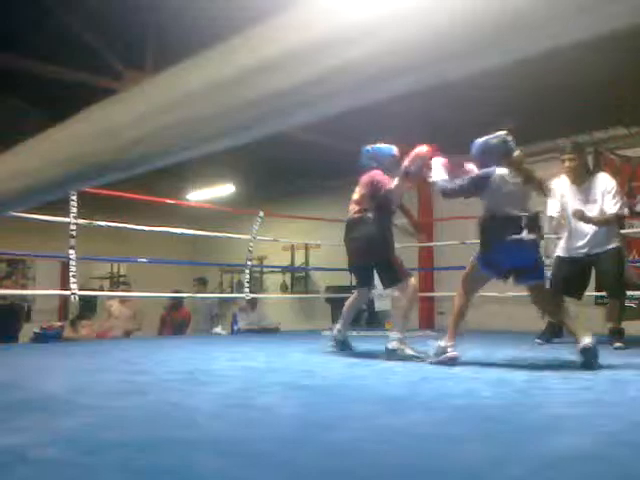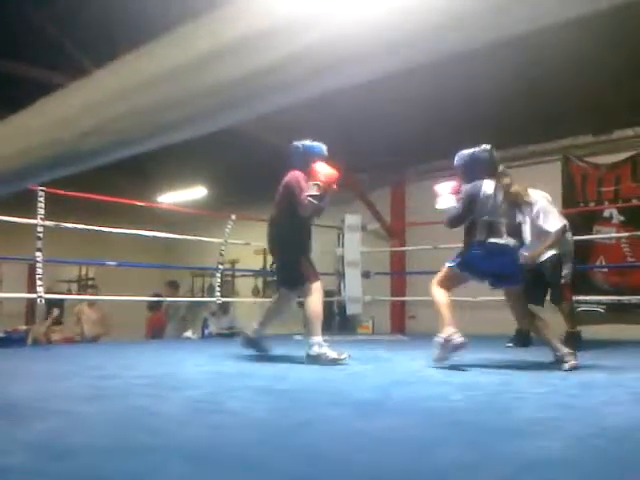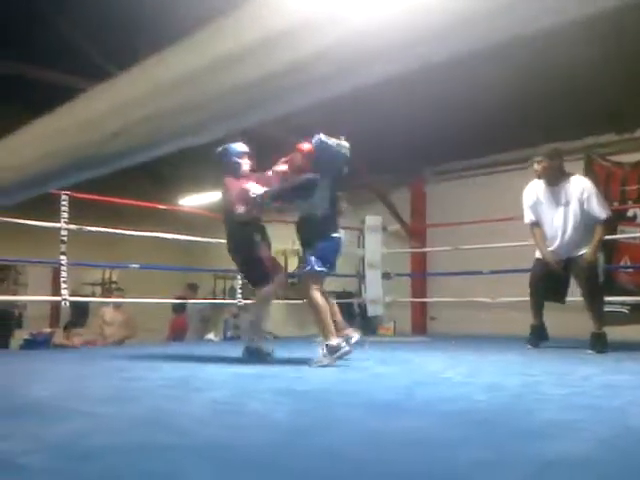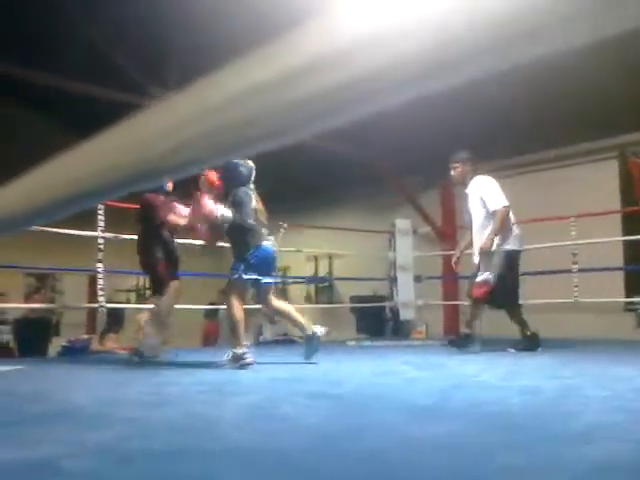
dt=1s
person 1, frame 1
left shoulder: (488, 175)
right shoulder: (521, 175)
left elbow: (449, 190)
left wrist: (438, 172)
right wrist: (476, 176)
left hip: (500, 244)
right hip: (528, 245)
left knee: (466, 288)
right knee: (545, 301)
left ankle: (447, 345)
right ankle: (584, 342)
person 1, frame 2
left shoulder: (473, 188)
right shoulder: (502, 187)
left elbow: (453, 221)
left hip: (482, 250)
right hip: (508, 251)
left knee: (439, 285)
right knee: (520, 310)
left ankle: (449, 334)
right ankle: (563, 353)
person 1, frame 3
right shoulder: (331, 179)
left hip: (320, 241)
right hip: (328, 239)
left knee: (310, 288)
right knee: (319, 290)
left ankle: (334, 342)
right ankle: (345, 333)
person 1, frame 4
left shoulder: (240, 193)
right shoulder: (245, 194)
left elbow: (240, 222)
left wrist: (219, 214)
left hip: (253, 250)
right hip: (264, 249)
left knee: (233, 297)
right knee: (268, 300)
left ankle: (241, 350)
right ankle: (310, 331)
person 2, frame 1
left shoulder: (367, 180)
right shoulder: (377, 176)
left elbow: (390, 205)
right elbow: (394, 193)
left wrist: (406, 182)
right wrist: (407, 170)
left hip: (357, 240)
right hip: (372, 240)
left knee: (363, 291)
right knee: (408, 286)
left ankle: (339, 335)
right ankle: (396, 344)
person 2, frame 2
left shoulder: (299, 179)
right shoulder: (298, 177)
left elbow: (310, 211)
right elbow: (305, 209)
left wrist: (322, 191)
right wrist: (318, 186)
left hip: (291, 242)
right hip: (290, 242)
left knee: (287, 293)
right knee: (314, 287)
left ankle: (254, 334)
right ankle: (317, 347)
person 2, frame 3
left shoulder: (248, 179)
right shoulder: (231, 183)
right elbow: (237, 213)
right wrist: (256, 199)
left hip: (253, 241)
right hip: (246, 243)
left knee: (264, 289)
right knee: (277, 278)
left ankle: (254, 344)
right ankle: (251, 327)
person 2, frame 4
left shoulder: (165, 200)
right shoulder: (150, 199)
right elbow: (170, 220)
left hip: (165, 253)
right hip: (155, 254)
left knee: (164, 300)
right knee: (172, 288)
left ankle: (146, 345)
right ankle: (150, 340)
person 3, frame 1
left shoulder: (605, 182)
right shoulder: (557, 185)
left elbow: (616, 217)
right elbow: (554, 217)
left wrist: (589, 219)
right wrist: (558, 222)
left hip: (605, 245)
right hip: (571, 248)
left knee: (615, 287)
right knee: (556, 286)
left ankle: (615, 332)
right ankle: (553, 327)
person 3, frame 2
left shoulder: (536, 200)
left elbow: (560, 230)
left wrist: (537, 252)
left hip: (553, 252)
right hip: (529, 256)
left knee: (560, 291)
left ankle: (573, 334)
right ankle: (522, 334)
person 3, frame 3
left shoulder: (581, 185)
right shoulder: (531, 190)
left elbow: (602, 219)
right elbow: (534, 224)
left wrist: (593, 250)
right wrist: (544, 252)
left hip: (580, 250)
right hip: (549, 252)
left knee: (592, 290)
right knee: (536, 288)
left ankle: (598, 334)
right ankle: (537, 330)
person 3, frame 4
left shoulder: (484, 183)
right shoulder: (469, 192)
left elbow: (503, 210)
left wrist: (489, 239)
right wrist: (460, 250)
left hip: (502, 246)
right hip: (487, 250)
left knee: (479, 288)
right knee: (505, 298)
left ankle: (467, 333)
right ankle: (528, 336)
